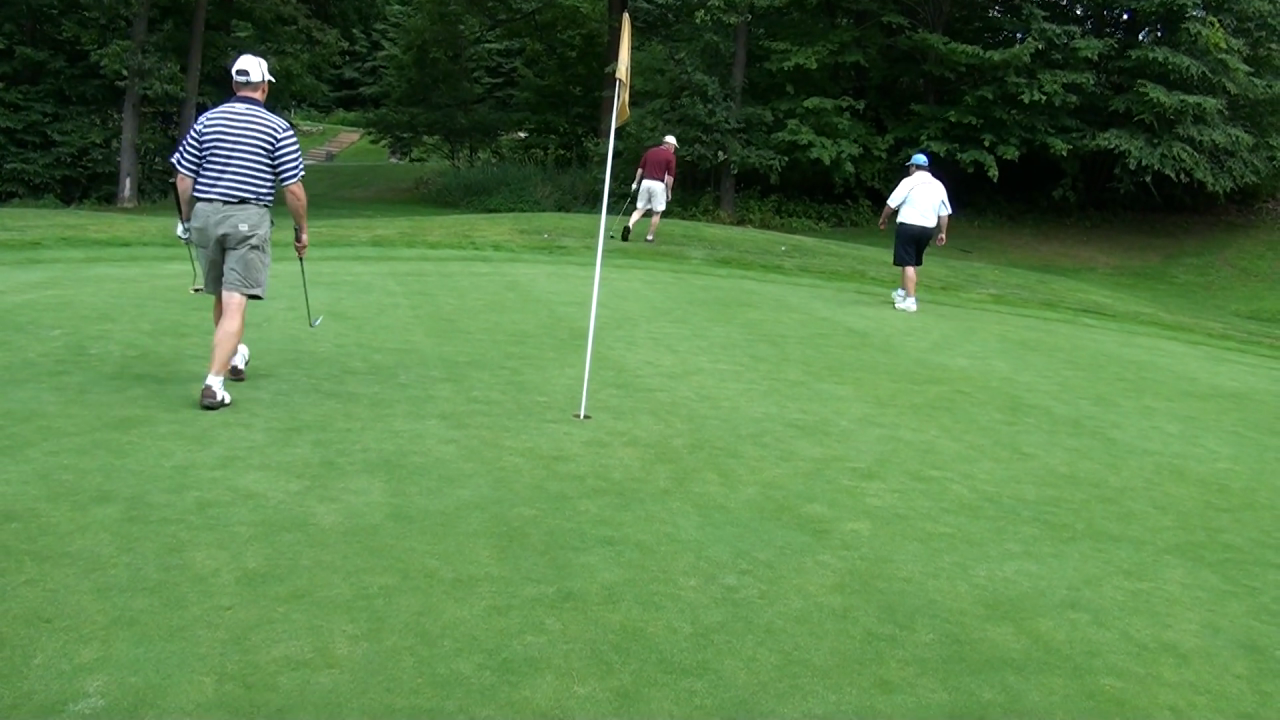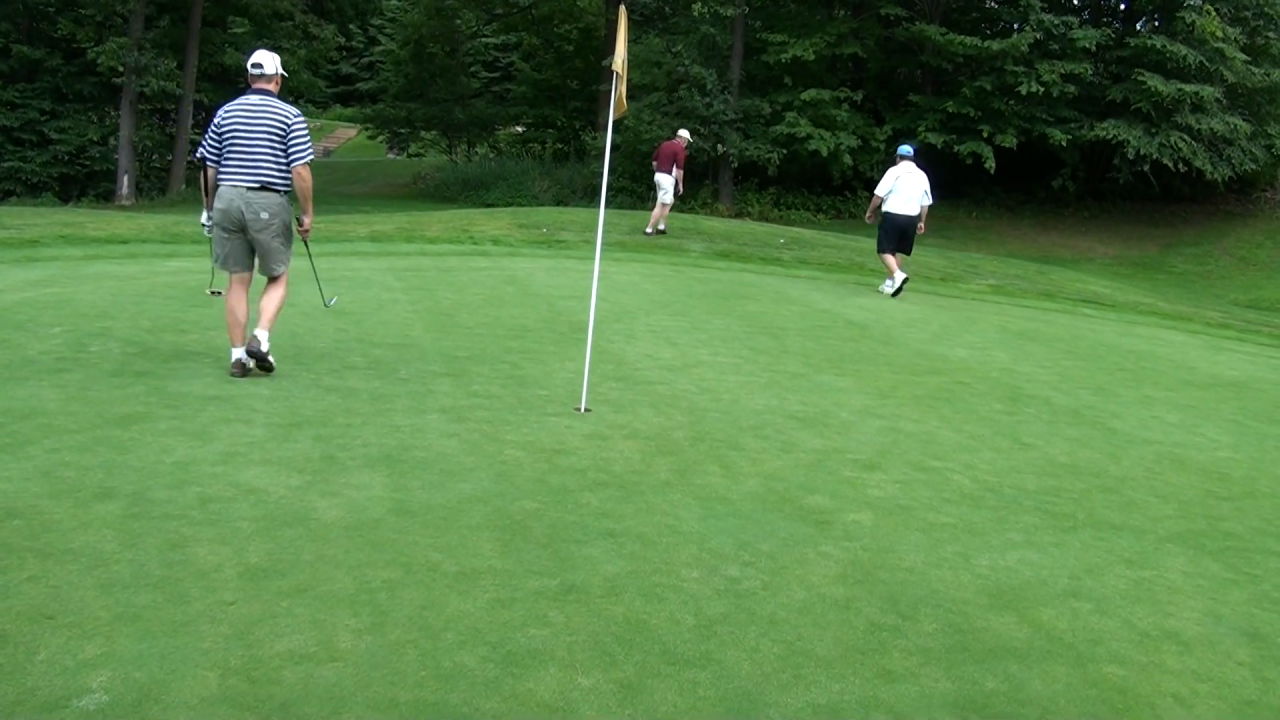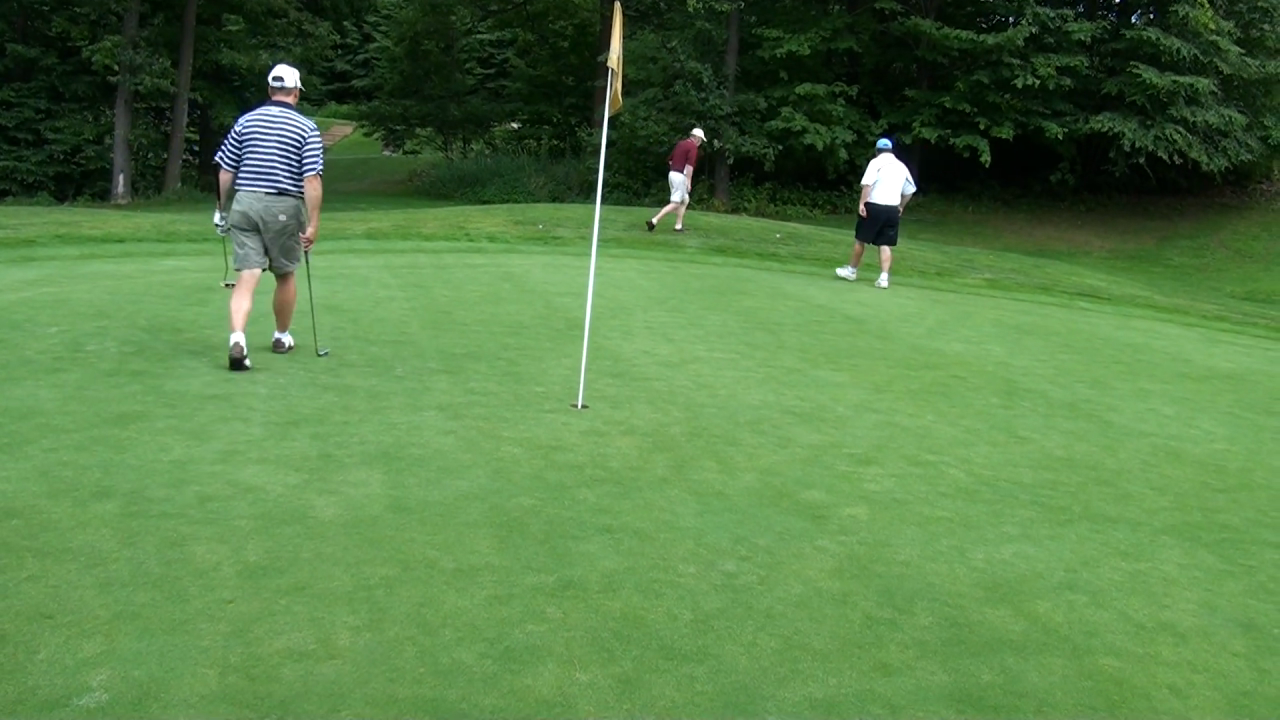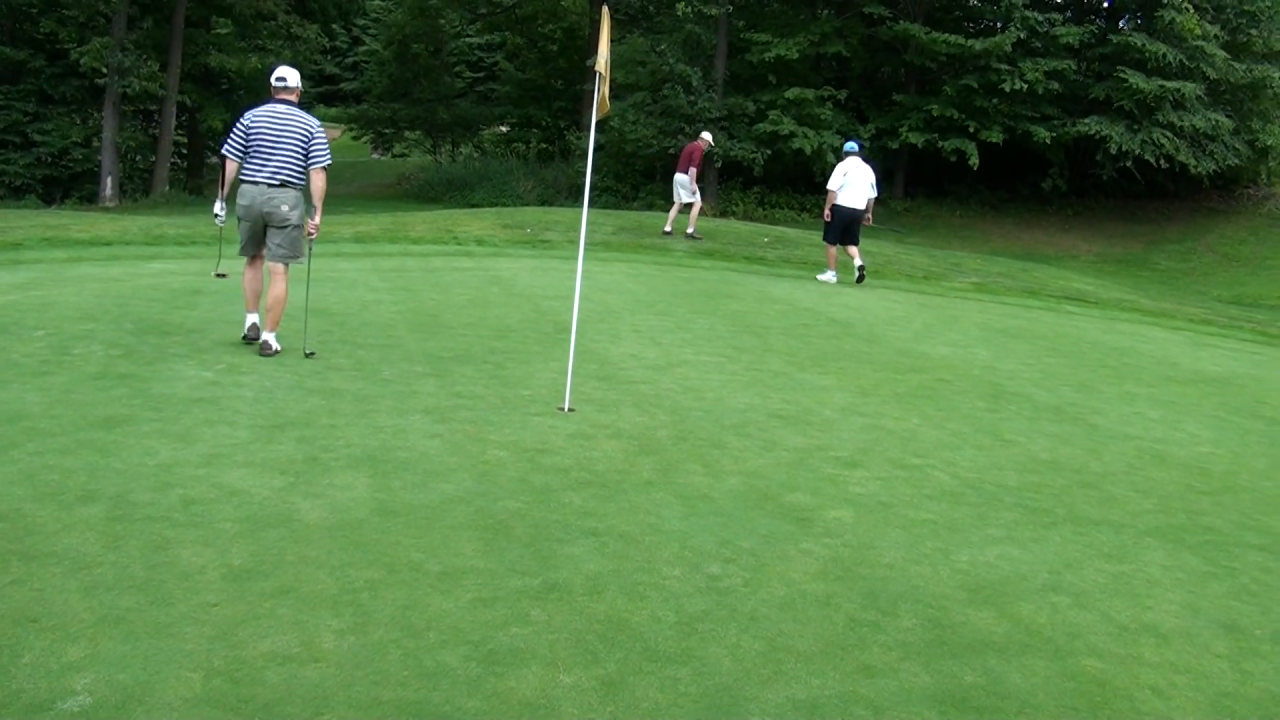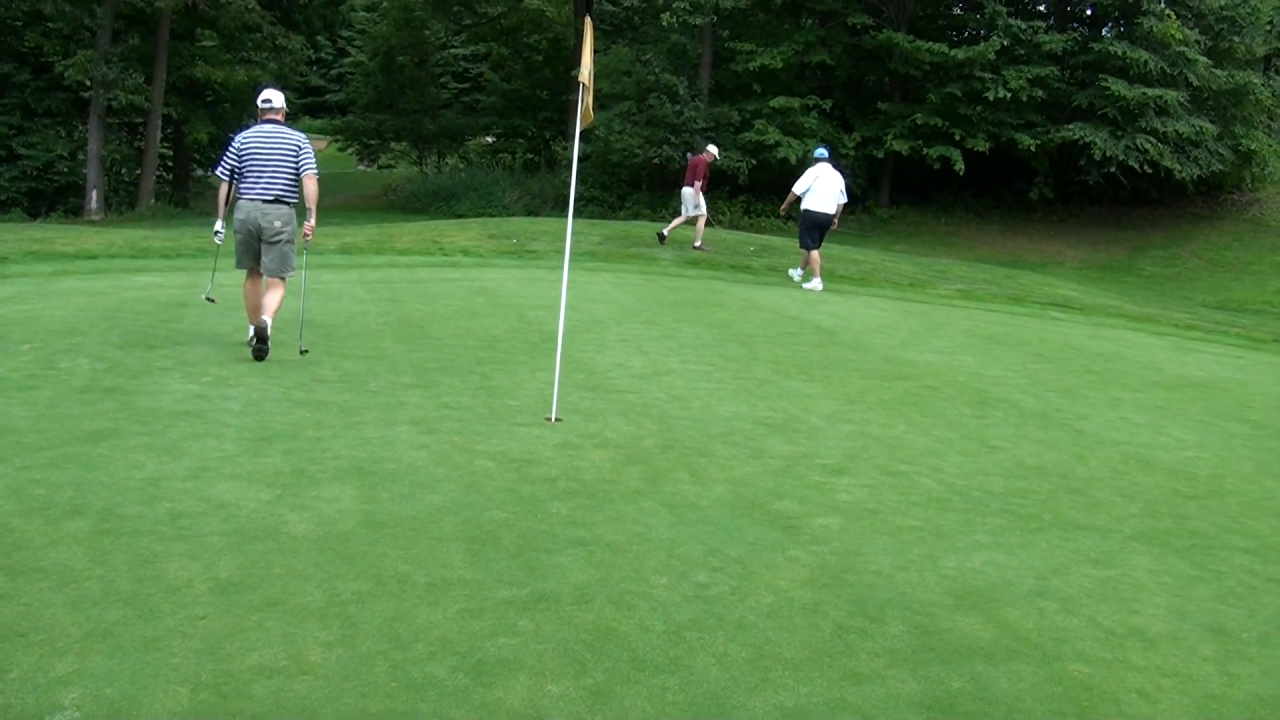
dt=0.3s
person 1, frame 1
left shoulder: (206, 120)
right shoulder: (278, 127)
left elbow: (184, 177)
right elbow: (293, 187)
left wrist: (185, 219)
right wrist: (302, 229)
left hip: (207, 217)
right hip: (248, 220)
left knee: (222, 296)
right knee: (234, 305)
left ankle: (234, 358)
right ankle: (212, 384)
person 1, frame 2
left shoulder: (225, 113)
right shoulder: (290, 115)
left elbow: (209, 168)
right elbow: (300, 171)
left wrist: (209, 209)
right wrist: (307, 214)
left hip: (229, 202)
right hip: (269, 205)
left knee: (238, 282)
right knee: (277, 279)
left ankle: (239, 355)
right ankle: (260, 338)
person 1, frame 3
left shoulder: (245, 121)
right shoulder: (307, 127)
left elbow: (226, 171)
right elbow: (312, 180)
left wrist: (220, 209)
right wrist: (313, 223)
left hip: (245, 205)
right hip: (285, 209)
left knee: (245, 280)
right knee: (285, 275)
left ankle: (237, 341)
right ankle: (282, 336)
person 1, frame 4
left shoulder: (251, 117)
right shoulder: (311, 124)
left elbow: (231, 162)
right elbow: (317, 172)
left wrist: (221, 199)
right wrist: (317, 213)
left hip: (250, 196)
right hip: (286, 201)
left knee: (253, 260)
right knee: (278, 272)
left ankle: (252, 321)
right ankle: (268, 338)
person 1, frame 5
left shoulder: (241, 139)
right shoulder: (298, 139)
left elbow: (226, 182)
right elbow: (309, 179)
left wrist: (220, 219)
right wrist: (312, 216)
left hip: (246, 213)
right hip: (280, 215)
left knee: (253, 274)
right knee: (276, 283)
left ankle: (254, 332)
right ankle: (264, 322)
person 2, frame 1
left shoulder: (909, 182)
right shoulder: (938, 186)
left elbow: (891, 204)
right elbow: (944, 213)
left wrist: (883, 219)
right wrist: (942, 232)
left hip: (907, 227)
right hip: (927, 230)
left knee: (908, 264)
right knee: (912, 263)
left ankle: (911, 301)
right ankle: (902, 293)
person 2, frame 2
left shoulder: (894, 171)
right shoulder: (922, 176)
left elbow: (879, 194)
right elbow: (925, 203)
left wrist: (870, 211)
right wrist: (922, 222)
left hip: (892, 217)
right hip: (911, 219)
left knee: (885, 251)
right knee: (897, 252)
left ankle: (898, 275)
right ankle: (889, 283)
person 2, frame 3
left shoulder: (876, 162)
right shoulder: (901, 166)
left elbow: (867, 184)
right elbow: (910, 190)
left wrist: (861, 204)
right wrist: (901, 206)
left hip: (874, 207)
right hip: (892, 210)
left knee: (861, 239)
right knee: (886, 245)
left ankle: (851, 270)
right ankle: (884, 276)
person 2, frame 4
left shoulder: (843, 166)
right shoulder: (868, 170)
left elbow: (832, 189)
right elbow: (871, 196)
left wrist: (827, 208)
right wrist: (868, 213)
left hip: (840, 209)
right hip: (858, 212)
left knee: (831, 242)
right knee: (850, 243)
left ankle: (831, 274)
right ankle: (858, 263)
person 2, frame 5
left shoulder: (813, 172)
right shoulder: (838, 176)
left elbow: (796, 191)
right elbow: (841, 201)
left wrist: (785, 205)
right wrist: (836, 218)
left hip: (811, 214)
right hip: (827, 216)
left knee: (812, 248)
right knee: (812, 246)
left ankle: (817, 281)
right ankle: (799, 272)
